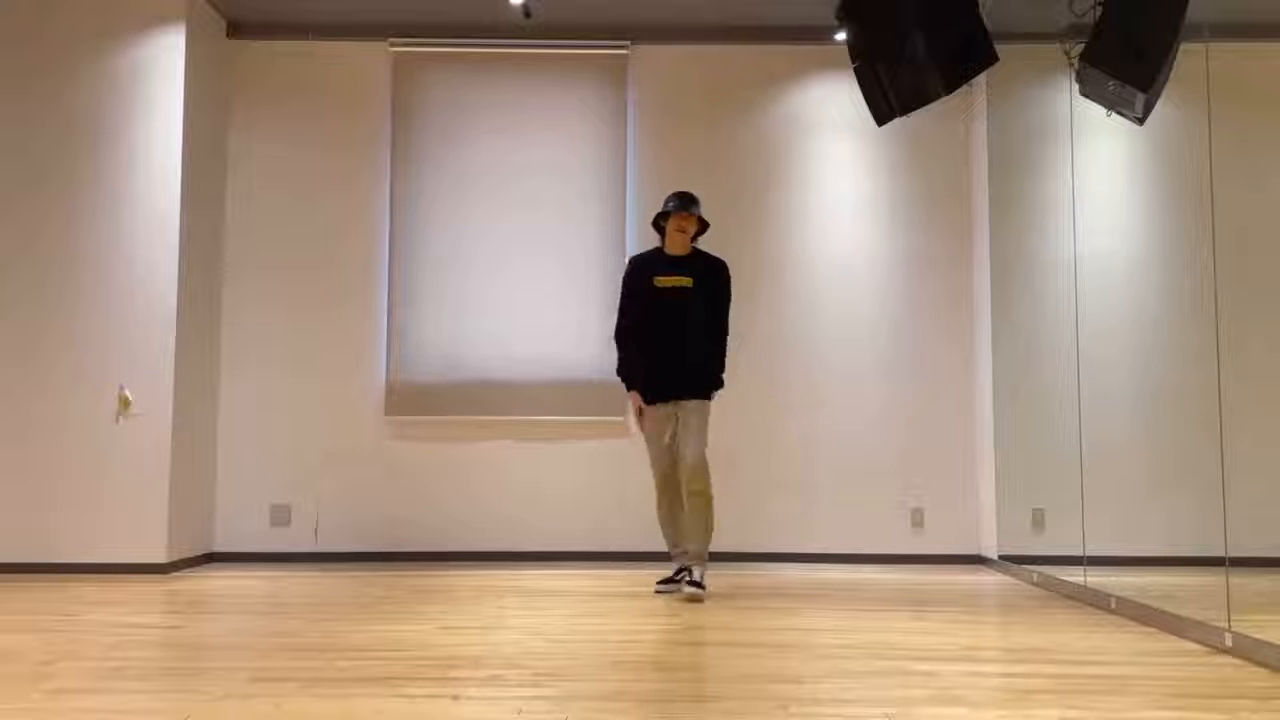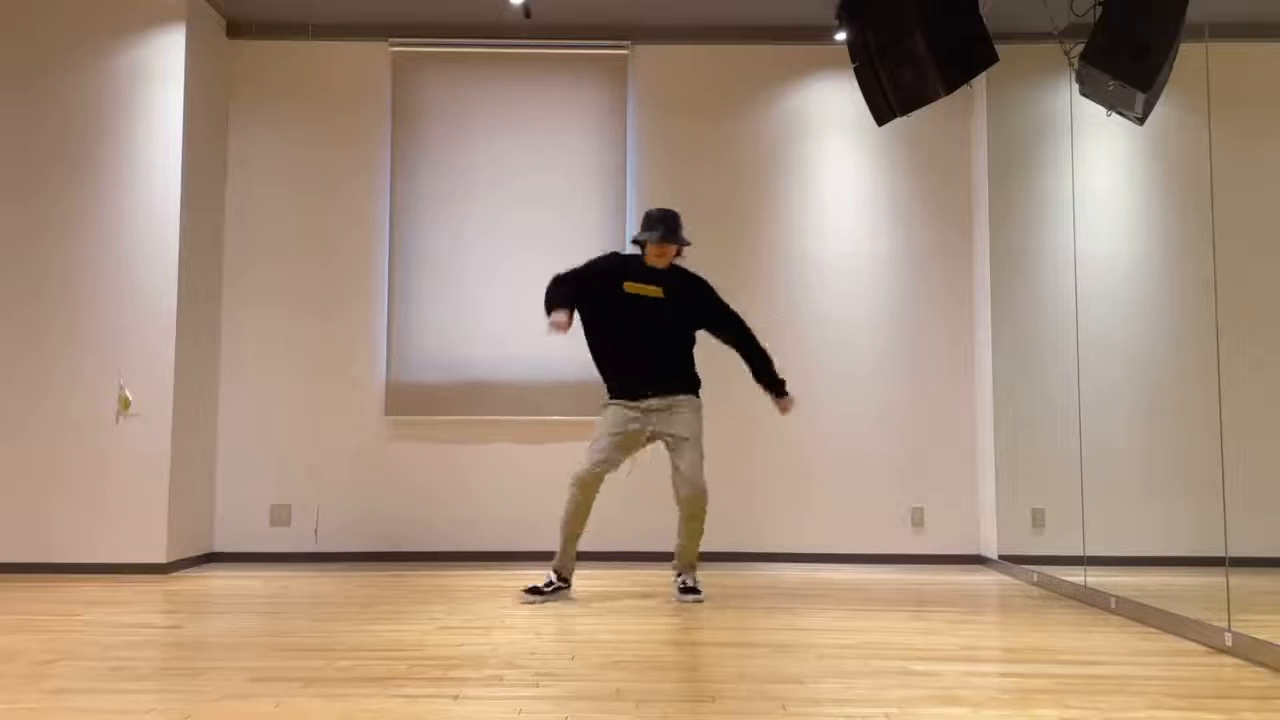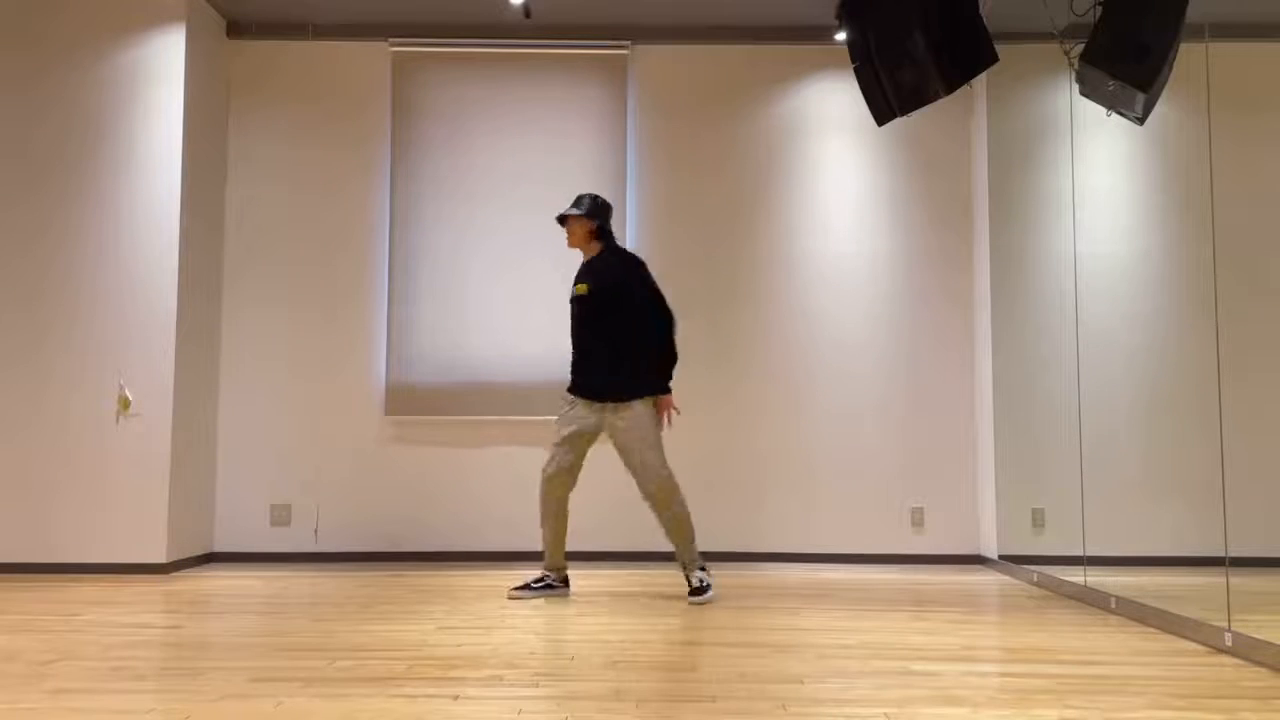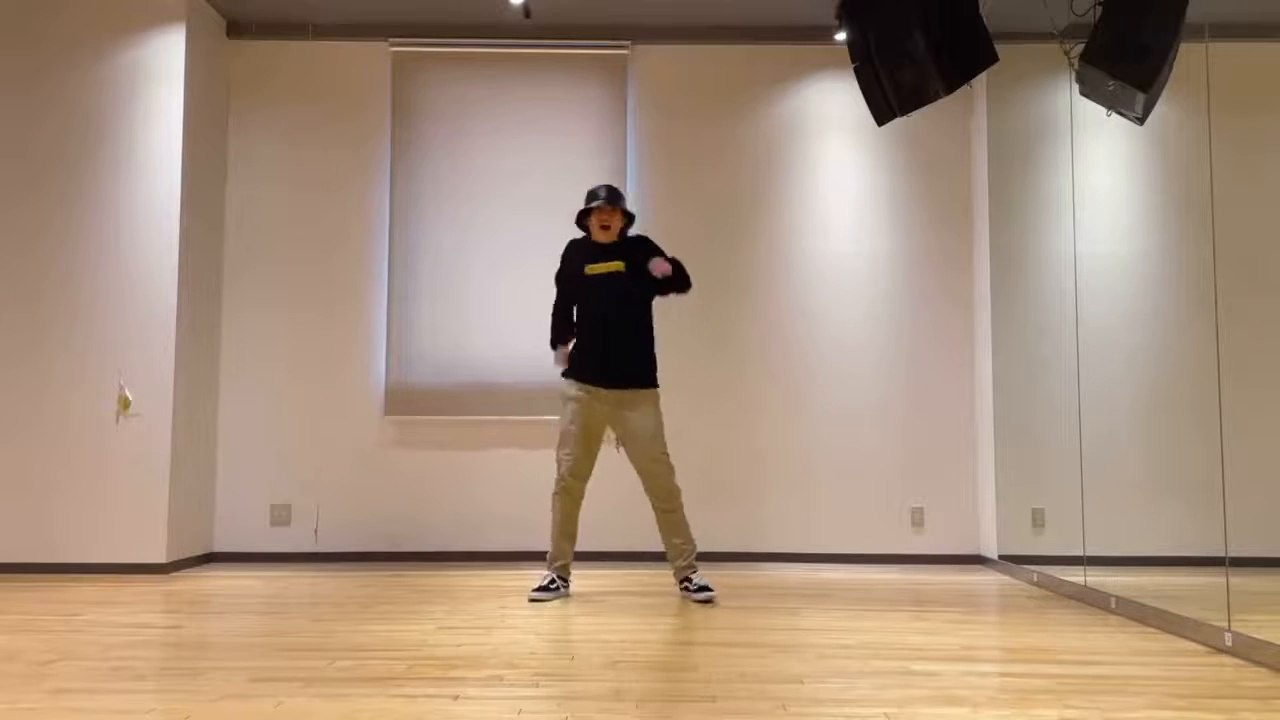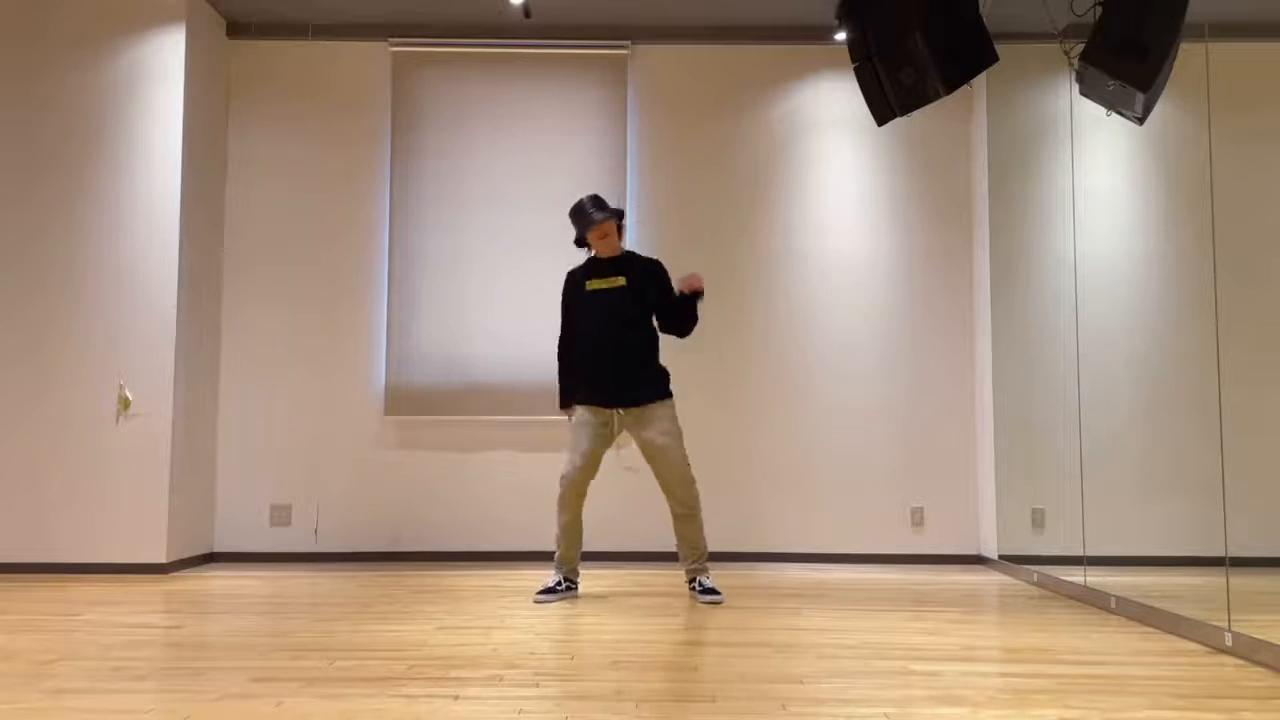
dt=1s
person 1, frame 1
left shoulder: (714, 270)
right shoulder: (641, 267)
left elbow: (717, 334)
right elbow: (627, 332)
left wrist: (712, 381)
right wrist: (631, 385)
left hip: (695, 386)
right hip: (653, 387)
left knee: (693, 465)
right knee: (665, 475)
left ankle: (698, 565)
right ankle: (683, 563)
person 1, frame 2
left shoulder: (689, 287)
right shoulder: (612, 269)
left elbow: (737, 333)
right elbow: (563, 284)
left wrist: (774, 387)
right wrist: (561, 308)
left hip: (678, 402)
right hip: (627, 402)
left knee: (692, 492)
right knee: (586, 477)
left ankle: (686, 573)
right ankle: (561, 575)
person 1, frame 3
left shoulder: (623, 266)
right shoulder: (587, 272)
left elbow: (658, 322)
left wrist: (660, 386)
left hip: (629, 398)
right hip: (584, 396)
left knee: (656, 479)
right knee: (554, 477)
left ankle: (694, 568)
right ankle: (554, 573)
person 1, frame 4
left shoulder: (641, 249)
right shoulder: (575, 254)
left elbow: (678, 283)
left wrist: (669, 270)
right wrist: (560, 340)
left hip: (637, 387)
right hip: (583, 385)
left knee: (660, 478)
right knee: (569, 478)
left ankle: (687, 572)
right ankle: (558, 572)
person 1, frame 5
left shoulder: (647, 269)
right shoulder: (577, 280)
left elbow: (678, 326)
right elbow: (568, 343)
left wrist: (687, 295)
right wrist: (567, 397)
left hip: (650, 400)
right hip: (593, 403)
left knee: (680, 485)
right knee: (572, 482)
left ankle: (697, 573)
right ankle: (566, 574)
